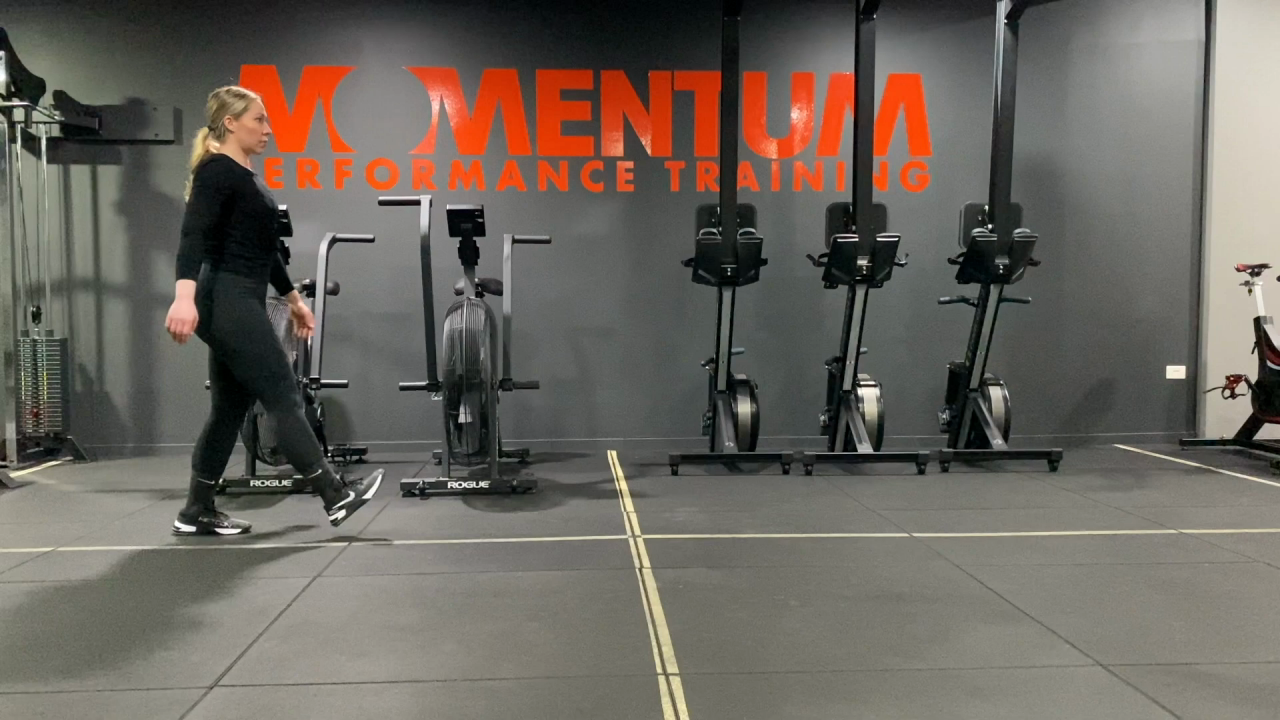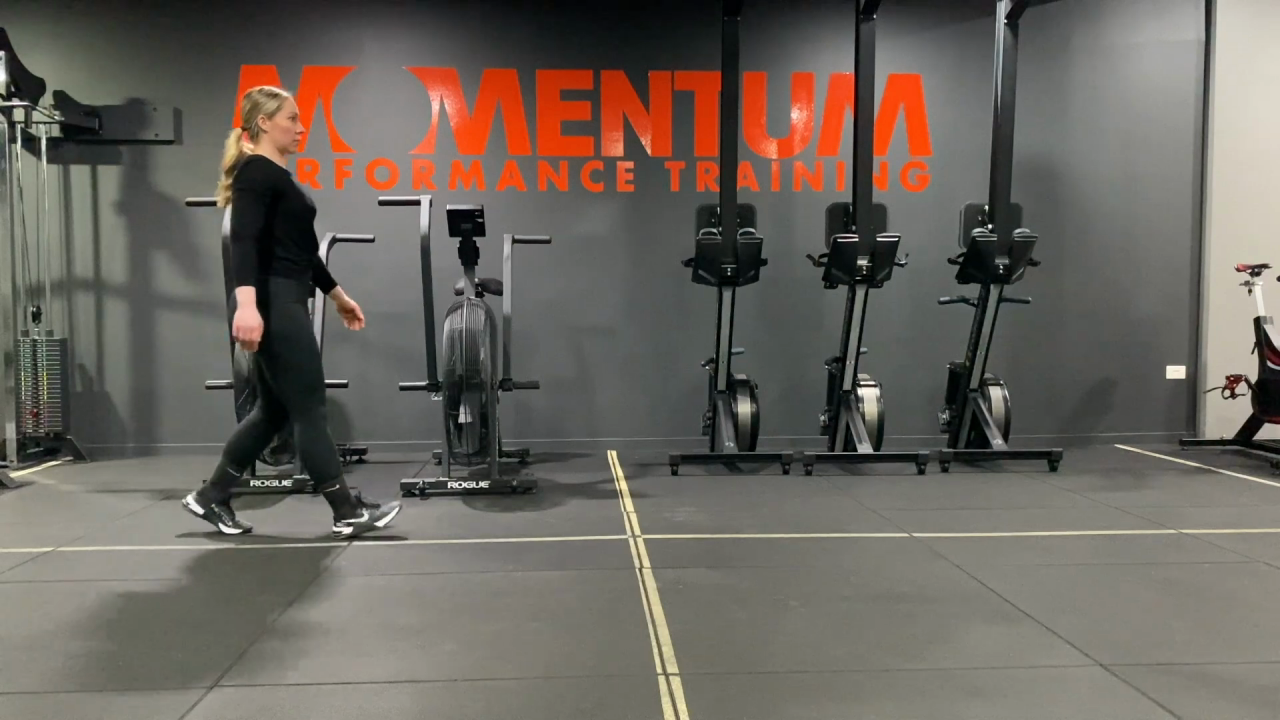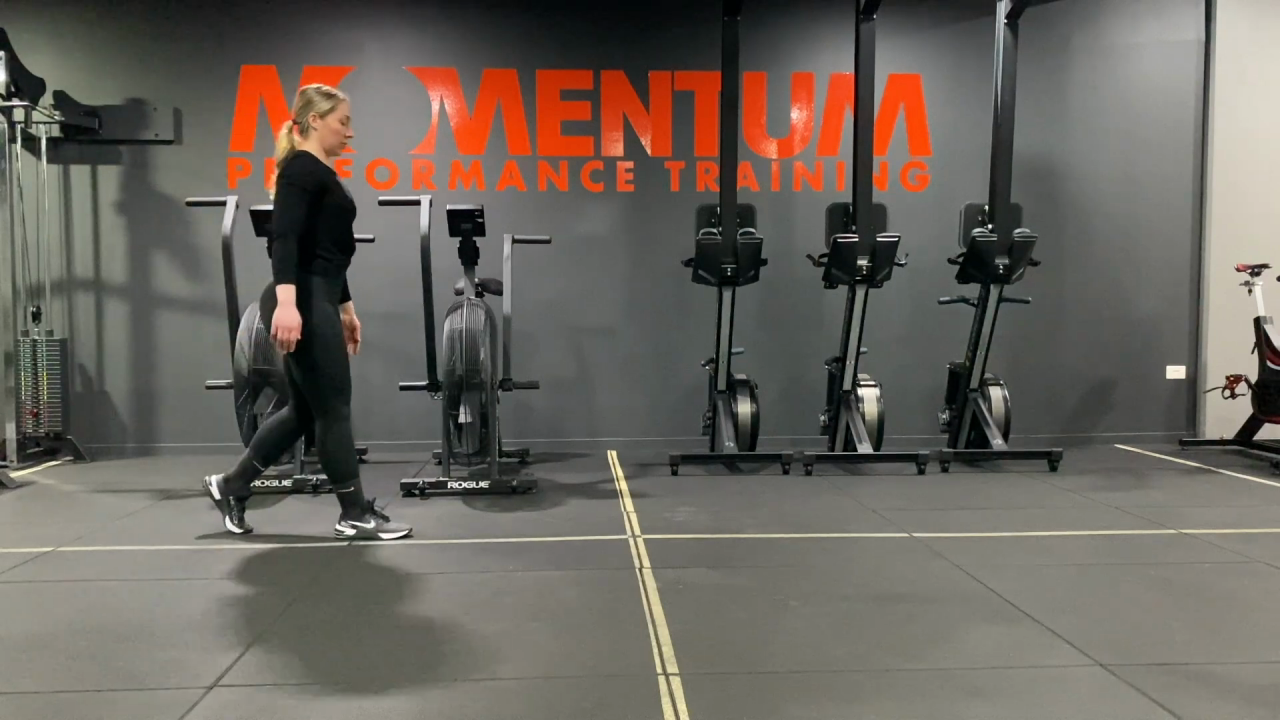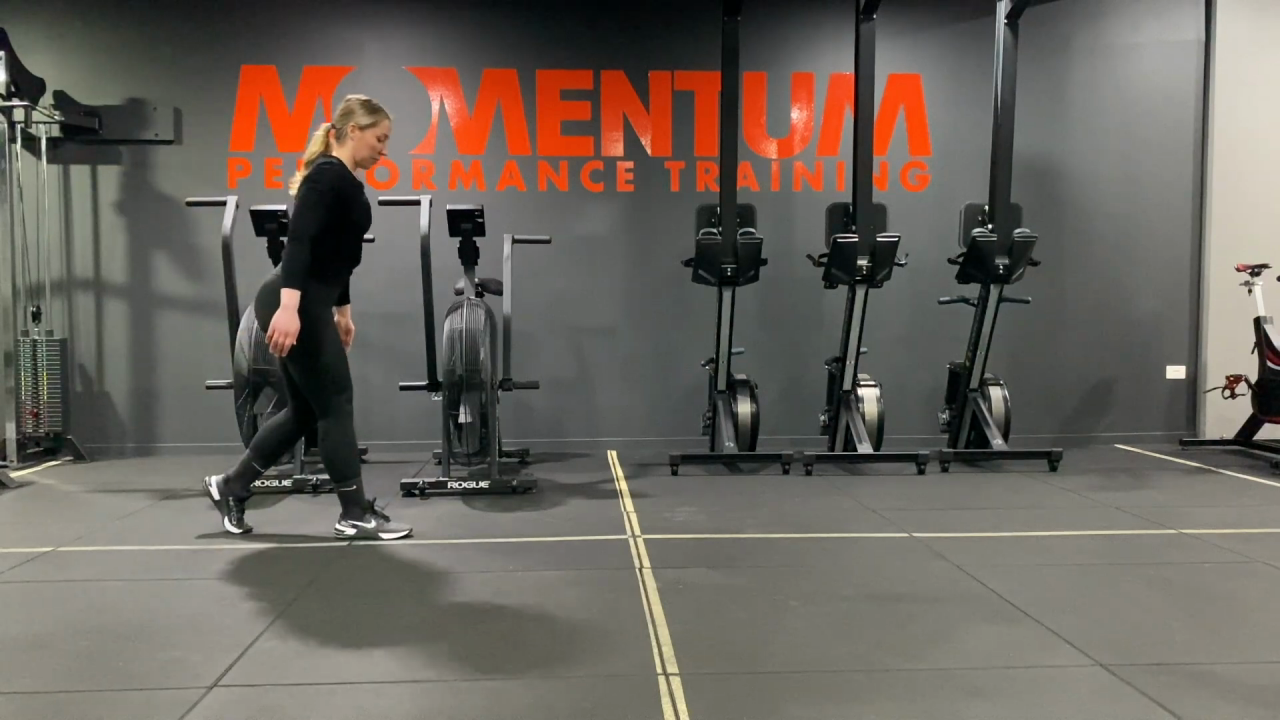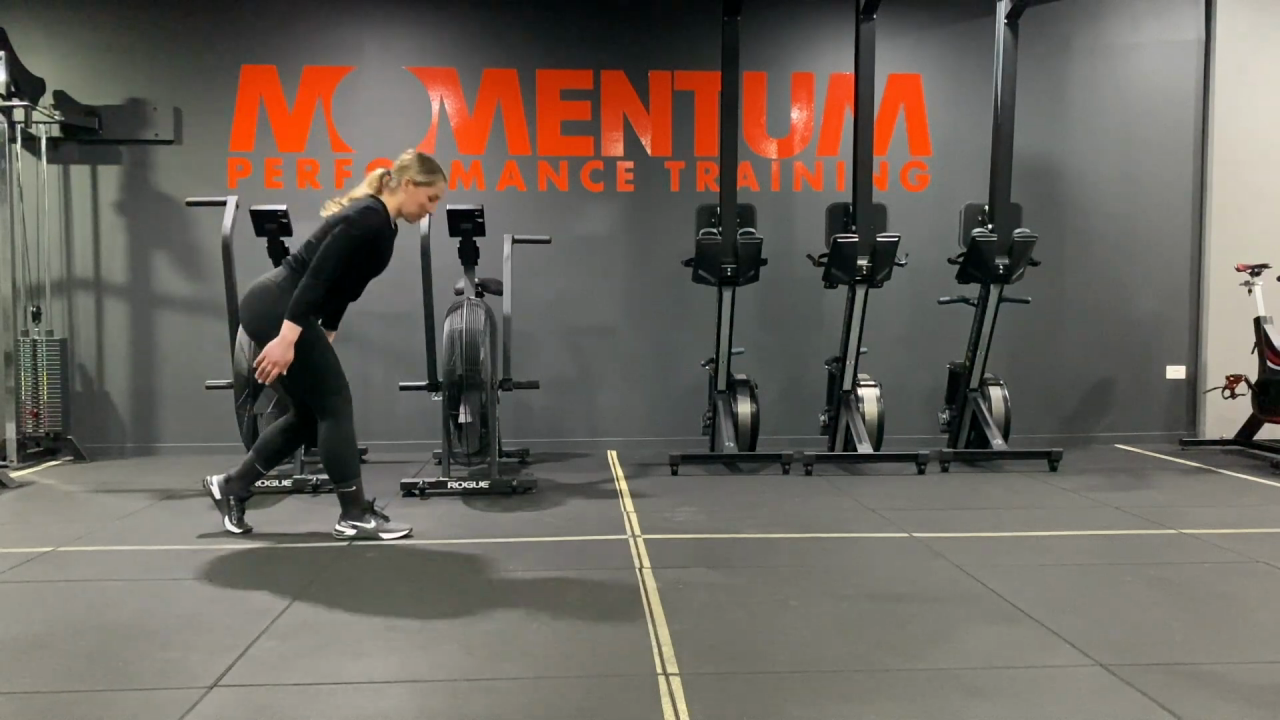
dt=0.3s
person 1, frame 1
left shoulder: (243, 175)
right shoulder: (217, 171)
left elbow: (262, 246)
right elbow: (193, 236)
left wrist: (293, 297)
right wrist: (184, 295)
left hip: (239, 302)
right hip: (226, 302)
left knee: (230, 408)
right knee: (283, 397)
left ankle: (196, 510)
right ankle: (337, 496)
person 1, frame 2
left shoulder: (275, 175)
right shoulder: (256, 173)
left elbow: (299, 247)
right elbow: (244, 243)
left wrist: (336, 294)
right wrist: (247, 304)
left hip: (285, 304)
right hip: (273, 305)
left knee: (275, 409)
right knee: (309, 406)
left ankle: (211, 496)
right ankle: (349, 513)
person 1, frame 3
left shoulder: (321, 172)
right shoulder: (301, 169)
right elbow: (284, 239)
left wrist: (346, 309)
right wrist: (287, 304)
left hip: (316, 301)
right hip: (302, 302)
left knee: (307, 407)
right knee: (333, 407)
left ankle: (231, 485)
right ankle: (356, 515)
person 1, frame 4
left shoulder: (344, 180)
right shoulder: (327, 175)
right elbow: (299, 242)
left wrist: (342, 311)
right wrist: (289, 307)
left hip: (310, 303)
right hip: (296, 303)
left knee: (306, 409)
right knee: (334, 403)
left ankle: (231, 486)
right ankle: (355, 514)
person 1, frame 5
left shoulder: (378, 221)
right shoulder: (369, 220)
right elbow: (317, 275)
left wrist: (324, 337)
right wrist: (287, 339)
left hip: (273, 308)
right hip: (274, 310)
left knee: (312, 409)
right knee: (332, 403)
left ankle: (232, 486)
right ankle: (355, 516)
